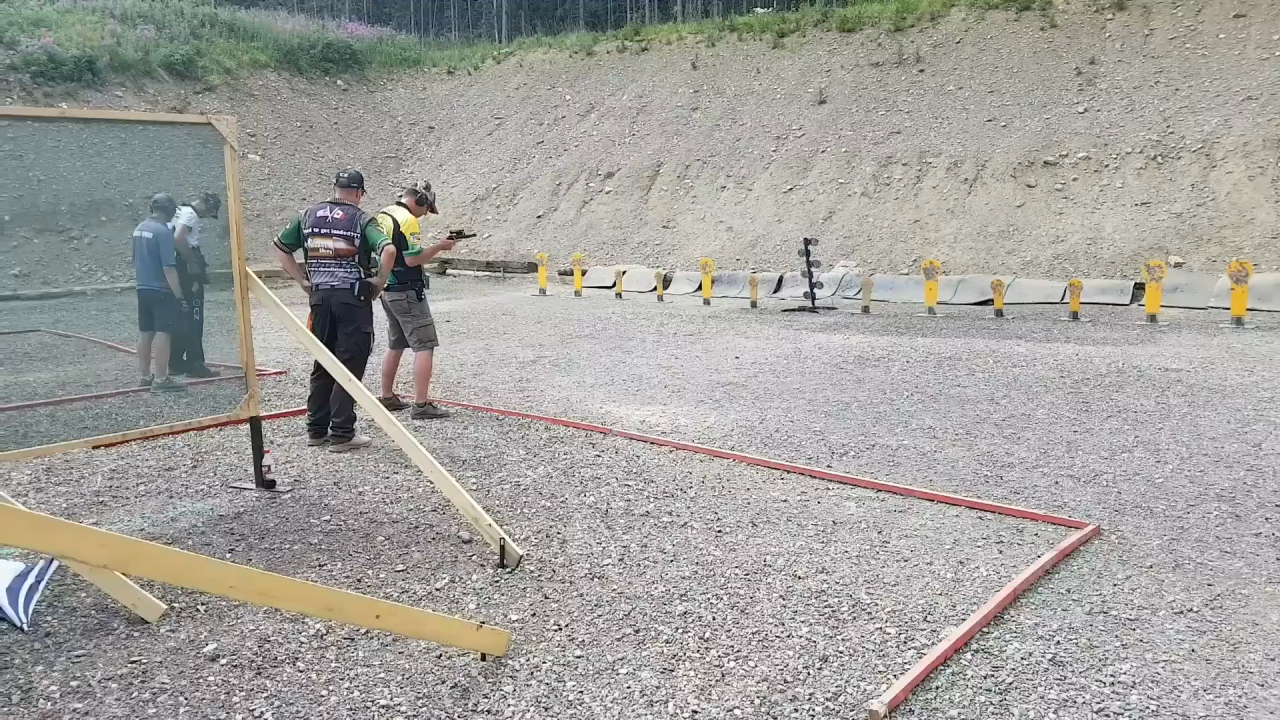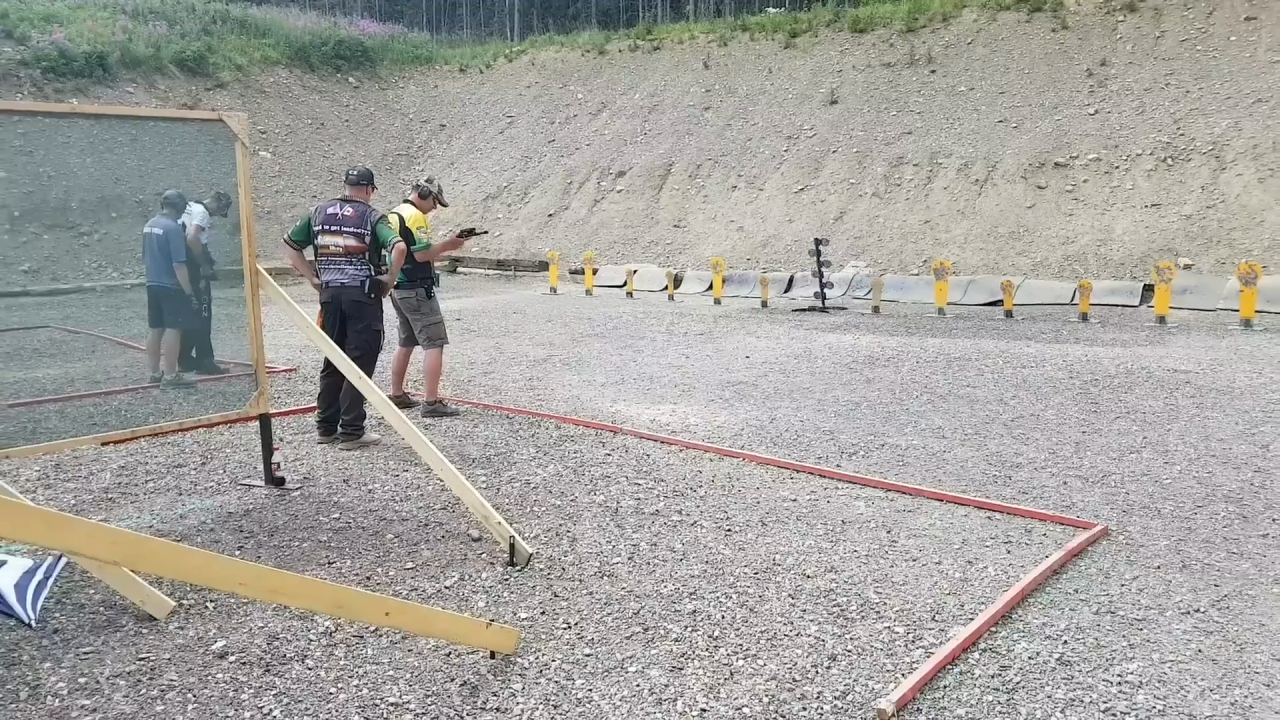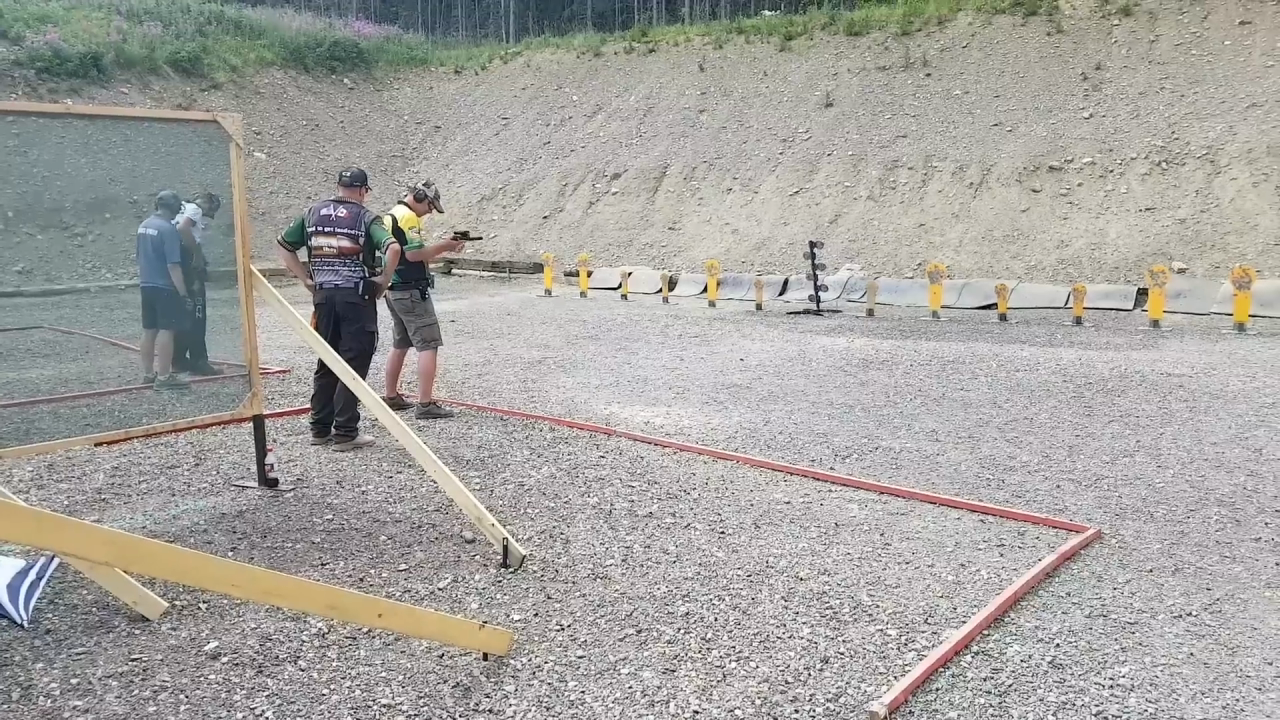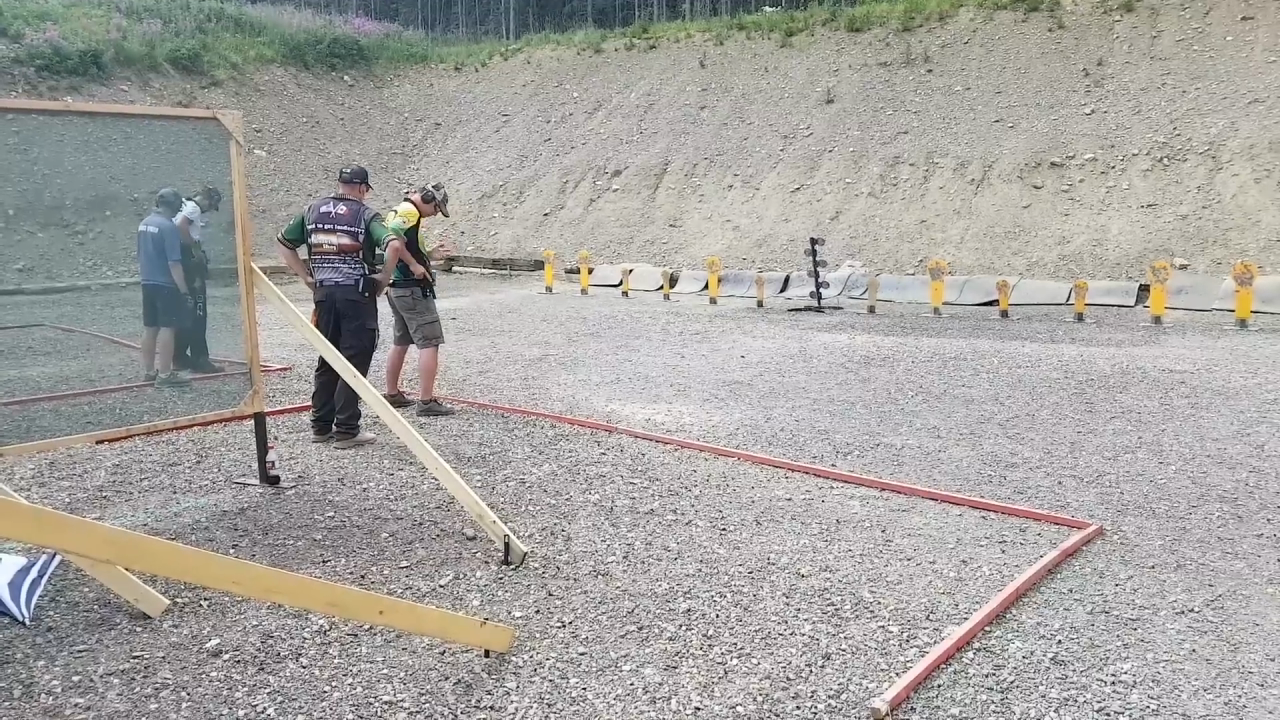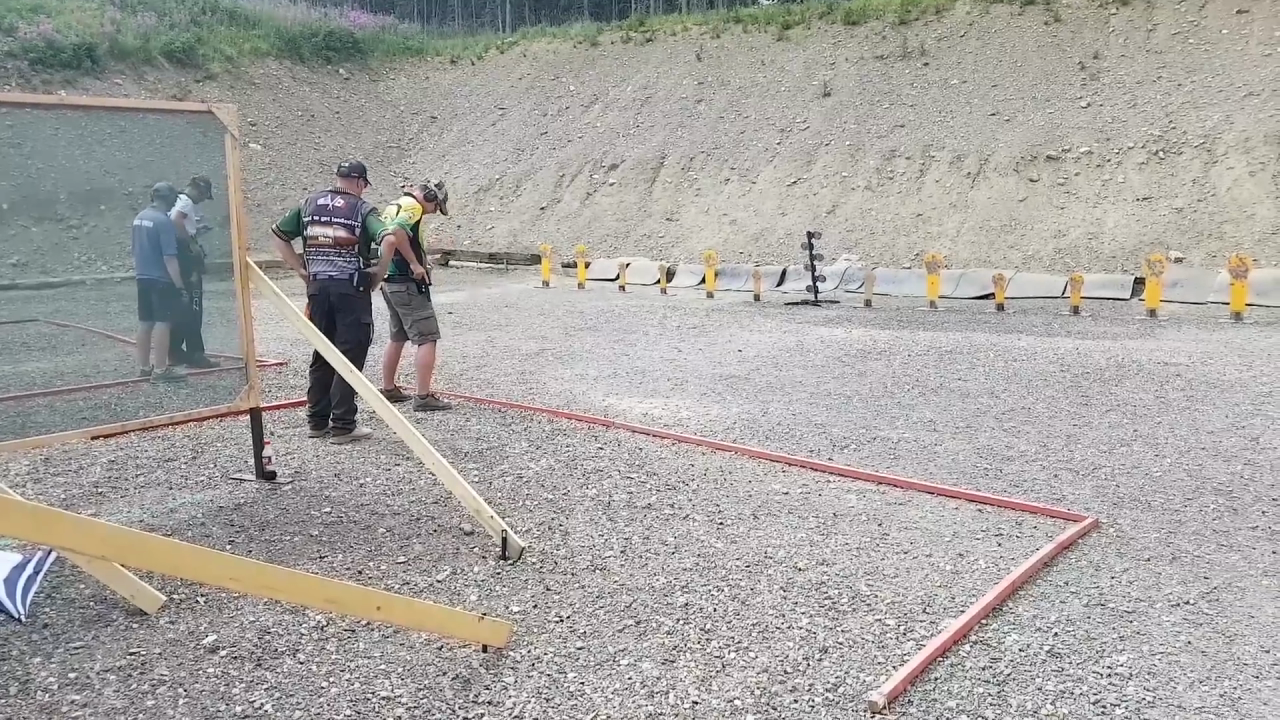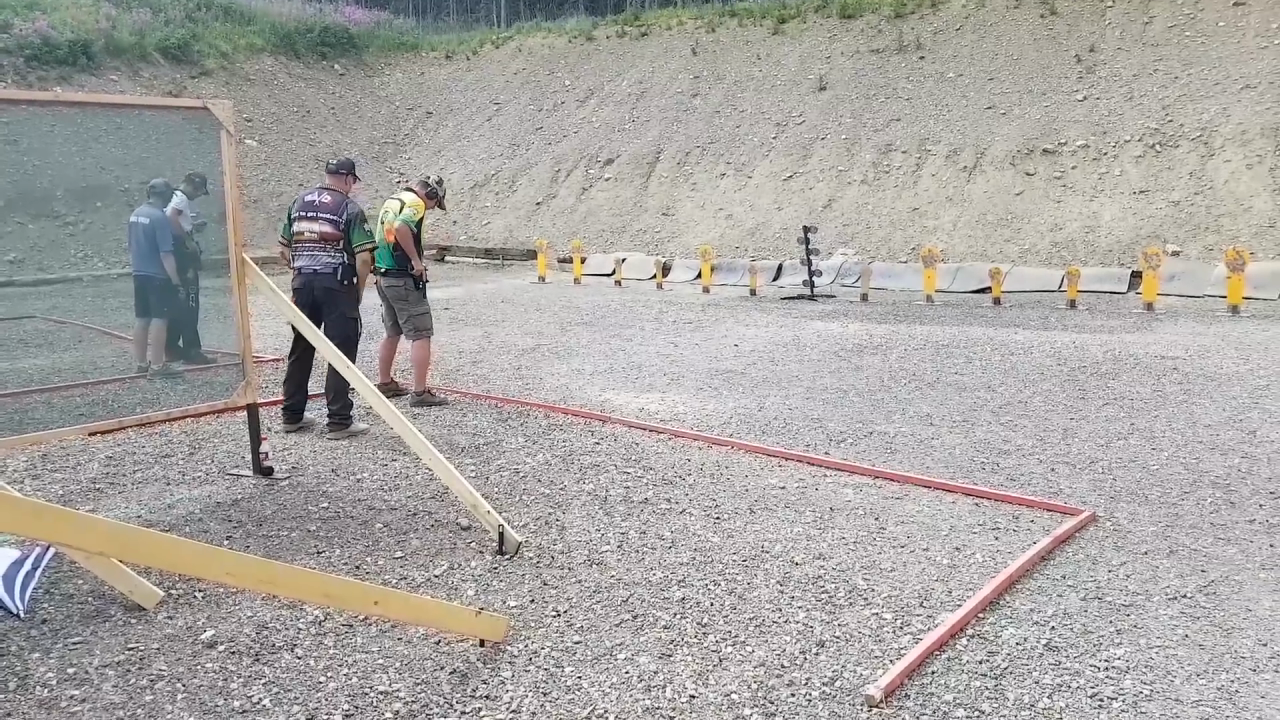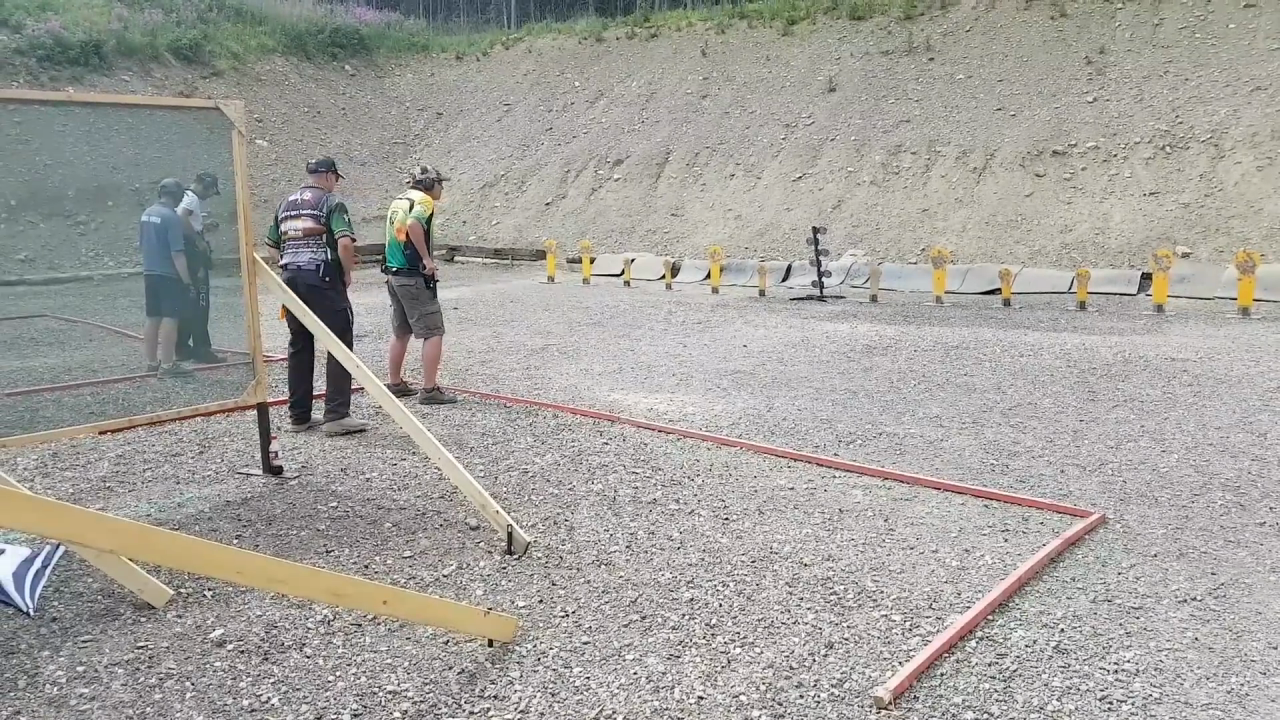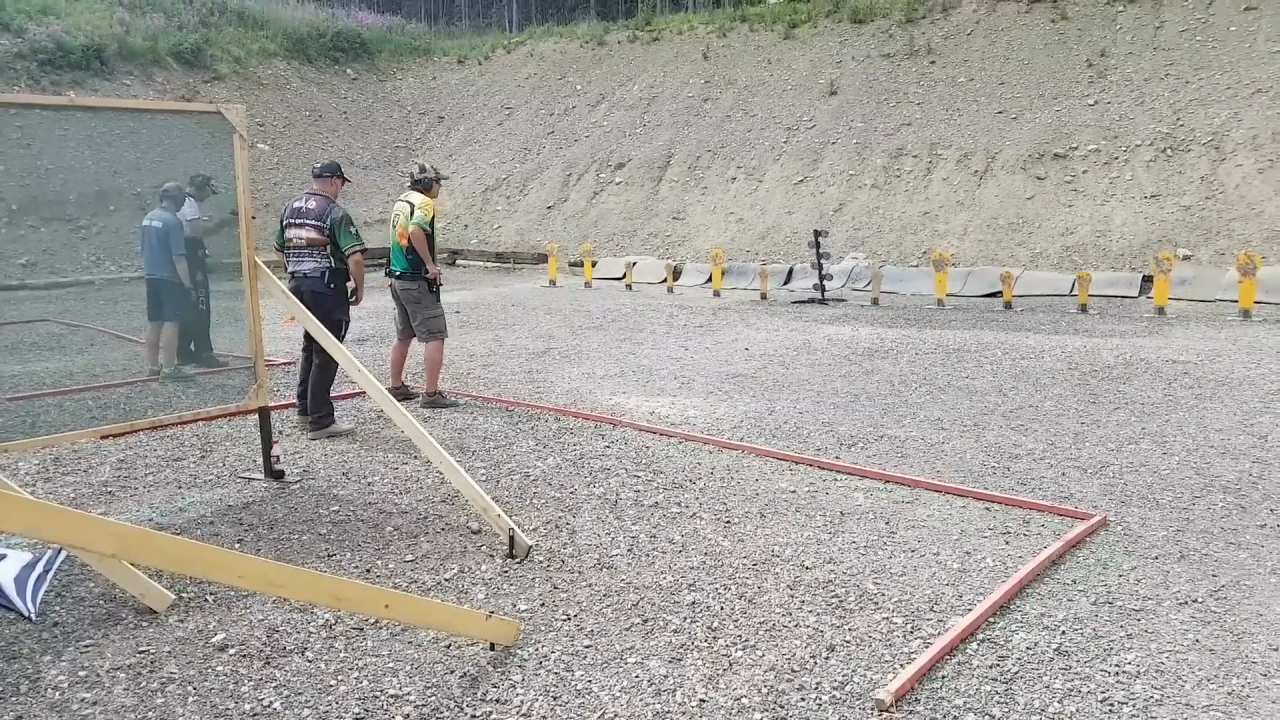
dt=0.5s
person 1, frame 1
left shoulder: (308, 215)
right shoulder: (361, 219)
left elbow: (280, 248)
right elbow: (389, 250)
left wrist: (303, 281)
right wrist: (380, 282)
left hip: (320, 297)
right hip: (352, 298)
left knee: (322, 363)
right knee: (350, 365)
left ankle: (317, 429)
right ankle: (341, 434)
person 1, frame 2
left shoulder: (318, 212)
right shoulder: (372, 216)
left elbow: (290, 245)
left wrist: (312, 278)
right wrist: (390, 279)
left hip: (330, 294)
right hip: (362, 294)
left knee: (333, 361)
right knee: (360, 363)
left ankle: (327, 427)
right ankle: (351, 431)
person 1, frame 3
left shoulder: (312, 213)
right shoulder: (366, 217)
left elbow: (283, 246)
right elbow: (393, 248)
left wrist: (307, 280)
right wrist: (385, 280)
left hip: (324, 295)
right hip: (357, 297)
left knee: (326, 363)
right knee: (354, 364)
left ankle: (320, 428)
right ankle: (345, 433)
person 1, frame 4
left shoulder: (312, 210)
right shoulder: (365, 214)
left elbow: (283, 243)
right elbow: (395, 245)
left wrist: (307, 277)
right wrist: (384, 277)
left hip: (324, 293)
right hip: (356, 294)
left knee: (327, 360)
right knee: (354, 361)
left ankle: (321, 425)
right ankle: (346, 430)
person 1, frame 5
left shoulder: (309, 203)
right shoulder: (362, 208)
left elbow: (278, 235)
right elbow: (389, 239)
left wrist: (301, 269)
right wrist: (380, 271)
left hip: (318, 287)
right hip: (351, 289)
left knee: (322, 355)
right knee: (350, 356)
left ankle: (317, 421)
right ankle: (342, 426)
person 1, frame 6
left shoulder: (298, 202)
right shoulder: (350, 208)
left elbow: (285, 249)
right elbow: (363, 257)
right wrist: (359, 289)
left hip: (302, 283)
right hip: (336, 284)
left knee: (301, 349)
right knee: (341, 351)
left ankle: (292, 415)
right ankle: (339, 421)
person 1, frame 7
left shoulder: (285, 204)
right shoulder: (331, 202)
left elbow: (273, 249)
right elbow: (345, 244)
right wrist: (347, 274)
left hip: (290, 279)
right hip: (322, 279)
left knee: (299, 347)
right knee: (339, 344)
left ankle: (299, 415)
right ankle: (336, 414)
person 1, frame 8
left shoulder: (290, 208)
right shoulder: (335, 213)
left elbow: (280, 249)
right elbow: (355, 258)
right wrist: (358, 288)
left hip: (297, 285)
right hip: (326, 287)
left knee: (311, 348)
right knee: (325, 354)
left ankle: (306, 408)
right ankle: (320, 421)
person 2, frame 1
left shoulder: (383, 214)
right shoulder: (408, 220)
right elbow: (412, 259)
left wrist: (430, 249)
right wrist: (440, 246)
left hip: (388, 291)
right hip: (407, 292)
left knee: (395, 345)
right knee: (424, 346)
left ankle: (387, 397)
right ankle: (421, 405)
person 2, frame 2
left shoulder: (394, 214)
right shoulder: (415, 216)
right elbow: (421, 254)
left wrist: (445, 247)
right wrist: (449, 243)
left hip: (399, 288)
right hip: (417, 290)
left knee: (405, 343)
right knee: (434, 344)
left ankle: (397, 395)
right ankle: (431, 403)
person 2, frame 3
left shoulder: (391, 215)
right shoulder: (408, 216)
right elbow: (413, 254)
left wrist: (442, 248)
right wrist: (444, 246)
left hip: (394, 290)
right hip: (412, 291)
left knee: (400, 344)
right knee: (428, 346)
left ankle: (391, 396)
right ankle: (425, 404)
person 2, frame 4
left shoulder: (398, 211)
right shoulder: (409, 211)
left wrist: (428, 255)
right wrist: (414, 265)
left hip: (397, 287)
right hip: (413, 288)
left knee: (401, 342)
right knee: (429, 343)
left ankle: (392, 394)
right ankle: (426, 401)
person 2, frame 5
left shoulder: (394, 206)
right shoulder: (412, 206)
right elbow: (397, 231)
right wrist: (414, 263)
left hip: (390, 282)
right hip: (408, 284)
left knee: (397, 338)
right knee: (427, 339)
left ankle: (388, 389)
right ankle: (423, 397)
person 2, frame 6
left shoulder: (392, 200)
right shoulder: (415, 202)
right elbow: (401, 227)
right wrist: (415, 260)
left hip: (384, 276)
right hip: (404, 278)
left knee: (393, 332)
right knee: (421, 335)
left ankle: (385, 383)
right ankle: (420, 393)
person 2, frame 7
left shoulder: (399, 200)
right shoulder: (424, 199)
right elbow: (413, 224)
right wrist: (426, 258)
left hip: (394, 275)
right hip: (415, 277)
left knee: (401, 332)
right knee: (433, 333)
left ankle: (395, 383)
right ankle: (429, 390)
person 2, frame 8
left shoulder: (401, 201)
right shoulder: (423, 202)
right elbow: (415, 230)
right wrist: (430, 263)
left hip: (398, 278)
right hip: (418, 281)
left knee: (403, 336)
right knee: (435, 336)
left ankle: (396, 387)
right ankle: (431, 394)
person 3, frame 1
left shoulder: (139, 229)
right shoulder: (163, 231)
right elbow: (168, 268)
right wrist: (179, 295)
left hip: (143, 289)
right hip: (161, 290)
left knee: (145, 334)
right knee: (162, 333)
left ankle: (146, 376)
right ankle: (161, 380)
person 3, frame 2
left shoulder: (149, 225)
right shoulder: (173, 228)
right elbow: (178, 264)
right wrist: (189, 292)
left hip: (152, 285)
right hip: (170, 287)
left knee: (155, 330)
right knee: (172, 330)
left ankle: (155, 373)
right ankle: (170, 376)
person 3, frame 3
left shoulder: (143, 226)
right shoulder: (168, 229)
right elbow: (173, 265)
right wrist: (183, 293)
left hip: (146, 286)
right hip: (164, 288)
left knee: (149, 331)
right knee: (166, 331)
left ankle: (149, 374)
right ankle: (164, 377)
person 3, frame 4
left shoulder: (144, 224)
right shoulder: (168, 227)
left elbow: (140, 255)
right elbow: (173, 263)
right wrist: (184, 291)
left hip: (147, 283)
right hip: (165, 286)
left knee: (150, 329)
right knee: (167, 329)
left ankle: (149, 371)
right ankle: (164, 375)
person 3, frame 5
left shoulder: (139, 218)
right shoulder: (163, 221)
left elbow: (135, 250)
right elbow: (169, 257)
right wrist: (180, 285)
left hip: (142, 278)
right hip: (161, 280)
left knee: (145, 323)
right knee: (162, 324)
left ankle: (144, 367)
right ankle: (160, 370)
person 3, frame 6
left shoulder: (135, 215)
right shoulder: (160, 218)
left elbow: (131, 246)
right elbow: (166, 254)
right wrist: (176, 281)
left hip: (139, 275)
right hip: (157, 277)
left knee: (142, 320)
right knee: (159, 320)
left ankle: (141, 363)
right ankle: (157, 366)
person 3, frame 7
left shoulder: (146, 214)
right shoulder: (171, 217)
left elbow: (142, 245)
right elbow: (177, 253)
right wrist: (187, 280)
left hip: (150, 274)
right hip: (168, 276)
left knee: (152, 318)
right knee: (169, 319)
left ankle: (151, 362)
right ankle: (167, 366)
person 3, frame 8
left shoulder: (148, 218)
right shoulder: (172, 221)
left elbow: (143, 249)
right elbow: (178, 257)
right wrist: (188, 284)
left hip: (151, 278)
right hip: (169, 280)
left knee: (153, 323)
right knee: (170, 323)
left ankle: (153, 367)
right ankle: (168, 370)
person 4, frame 1
left shoulder: (180, 211)
right shoulder: (191, 214)
left elbow: (174, 237)
right elbow: (179, 237)
right wrist: (191, 261)
left hip: (177, 270)
right hip: (188, 271)
right knee: (193, 318)
left ankle: (176, 362)
right ankle: (195, 364)
person 4, frame 2
left shoulder: (190, 207)
right shoulder: (202, 212)
left elbow: (186, 236)
right elbow: (192, 238)
right wrist: (204, 265)
right hip: (194, 268)
right knee: (201, 315)
left ankle: (185, 359)
right ankle: (204, 361)
person 4, frame 3
left shoulder: (182, 209)
right shoulder: (195, 210)
right elbow: (182, 229)
right wrist: (198, 253)
right hip: (189, 267)
right knee: (196, 315)
left ankle: (179, 359)
right ankle: (198, 362)
person 4, frame 4
left shoulder: (183, 206)
right shoulder: (193, 208)
right elbow: (180, 226)
right wrist: (195, 249)
right hip: (189, 263)
right knee: (196, 312)
left ankle: (179, 357)
right ankle: (200, 359)
person 4, frame 5
left shoulder: (178, 201)
right shoulder: (186, 202)
left elbow: (178, 226)
right elbow: (175, 222)
left wrist: (196, 229)
right wrist: (192, 244)
left hip: (177, 259)
right hip: (186, 258)
left knee: (179, 307)
right knee: (192, 307)
left ankle: (175, 352)
right ankle: (195, 354)
person 4, frame 6
left shoulder: (174, 197)
right shoulder: (181, 199)
right elbow: (171, 219)
left wrist: (192, 226)
right wrist: (188, 240)
left hip: (175, 256)
right hip: (182, 255)
left knee: (176, 303)
right knee: (189, 304)
left ankle: (172, 348)
right ankle: (192, 351)
person 4, frame 7
left shoulder: (185, 197)
right shoulder: (192, 199)
right elbow: (181, 220)
left wrist: (202, 227)
right wrist: (199, 240)
left hip: (185, 257)
right hip: (193, 256)
right knee: (199, 303)
left ankle: (182, 347)
right ankle: (201, 350)
person 4, frame 8
left shoulder: (184, 203)
right shoulder: (189, 204)
right elbow: (200, 231)
left wrist: (221, 223)
right wrist: (222, 222)
left hip: (186, 262)
right hip: (192, 262)
left knee: (187, 308)
right knee: (200, 308)
left ankle: (184, 352)
right ankle: (204, 354)
